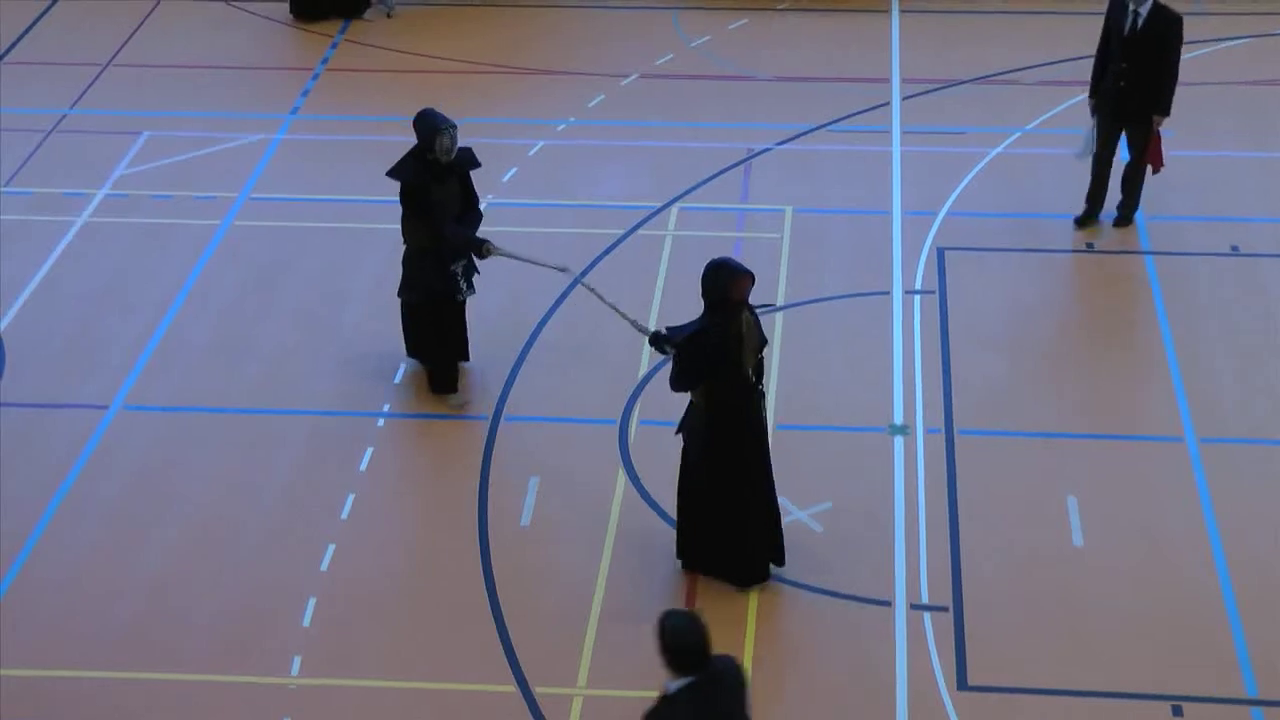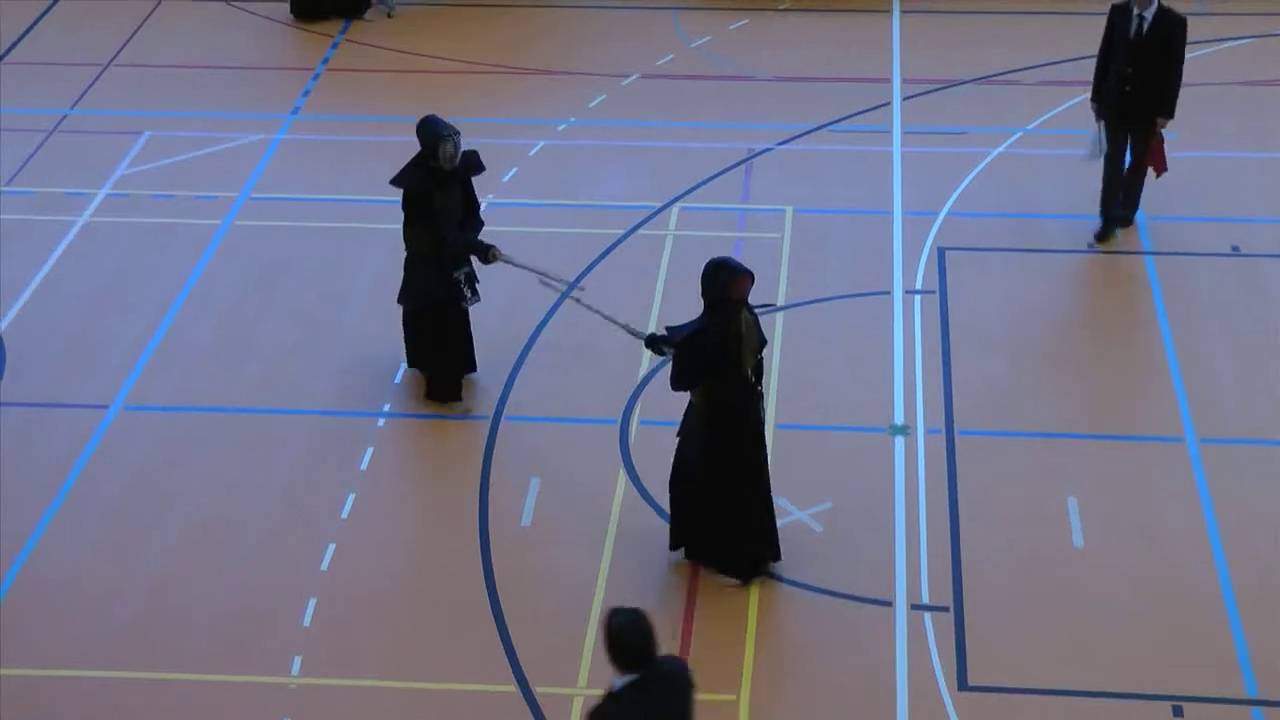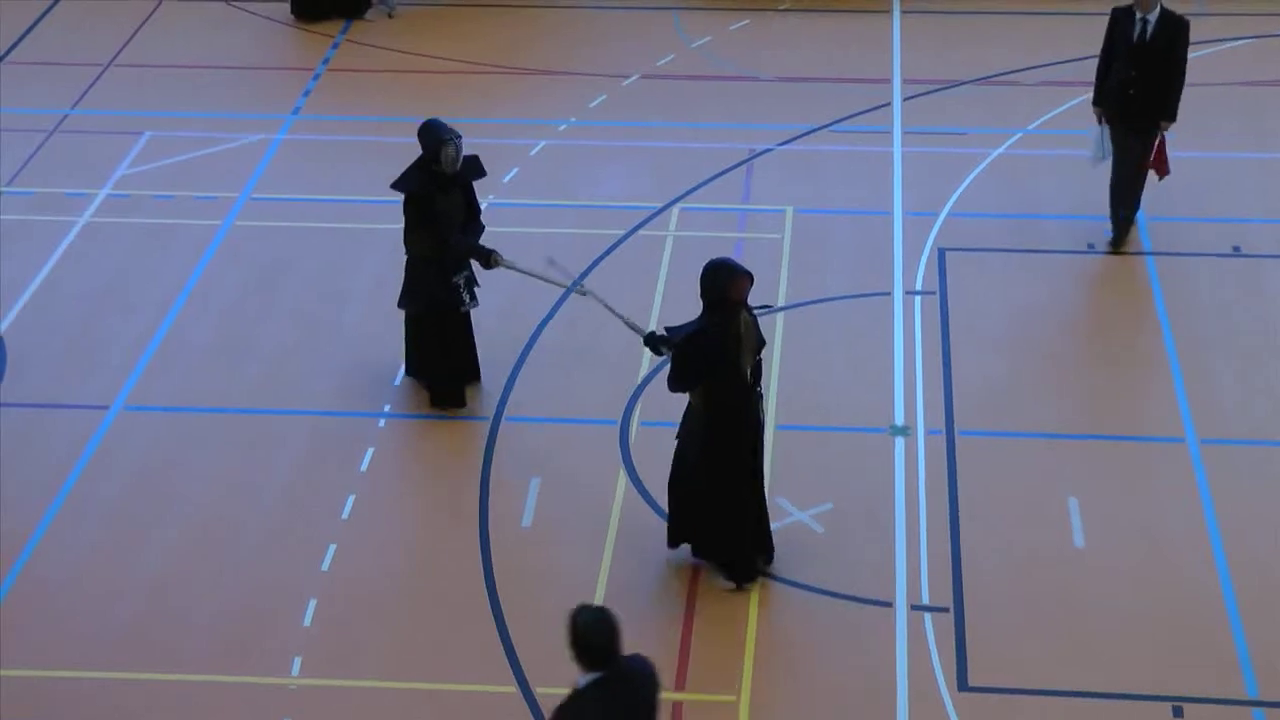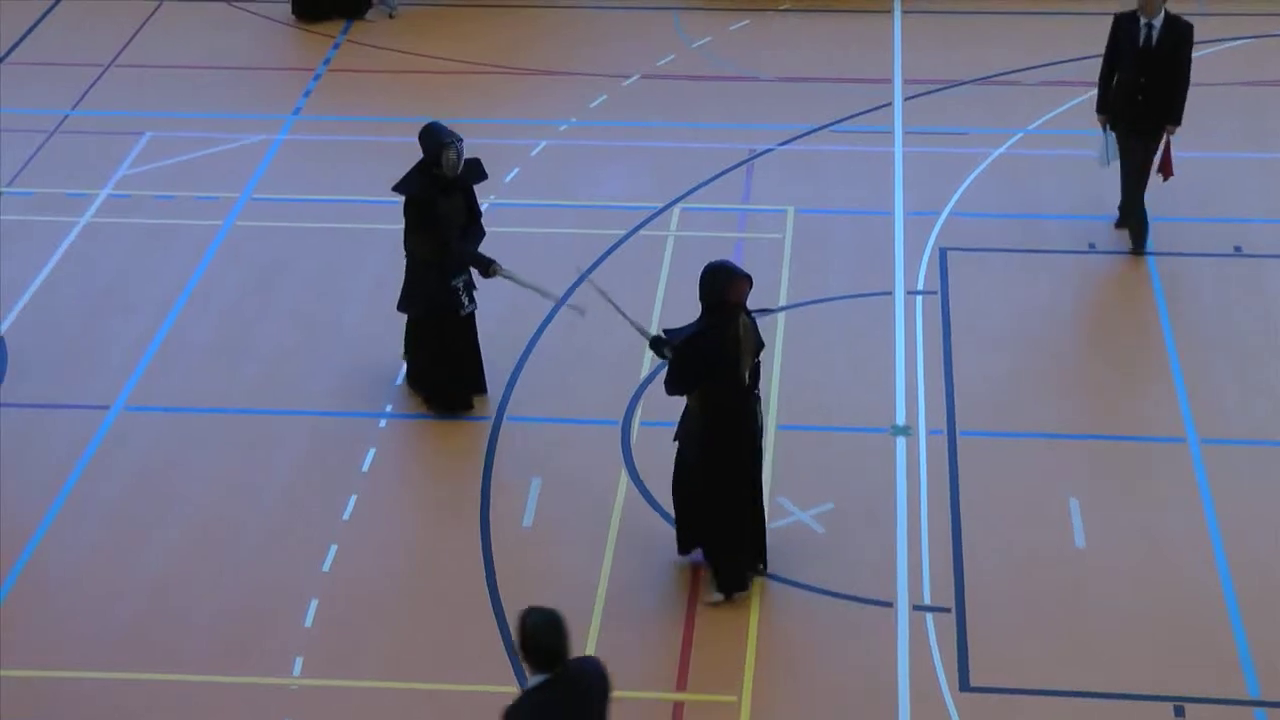
dt=0.1s
person 1, frame 1
left shoulder: (701, 335)
right shoulder: (746, 320)
left elbow: (680, 382)
left wrist: (672, 348)
right wrist: (676, 346)
left hip: (718, 422)
right hip: (746, 416)
left knee: (721, 490)
right knee: (748, 486)
left ankle: (742, 566)
right ankle: (752, 561)
person 1, frame 2
left shoulder: (701, 334)
right shoulder: (745, 320)
left elbow: (680, 381)
left wrist: (670, 349)
right wrist: (672, 345)
left hip: (717, 420)
right hip: (745, 415)
left knee: (721, 487)
right knee: (745, 484)
left ankle: (742, 561)
right ankle: (752, 556)
person 1, frame 3
left shoulder: (700, 335)
right shoulder: (744, 321)
left elbow: (678, 382)
left wrist: (671, 349)
right wrist: (671, 346)
left hip: (716, 421)
right hip: (744, 416)
left knee: (720, 489)
right knee: (742, 485)
left ankle: (740, 565)
right ankle: (749, 555)
person 1, frame 4
left shoulder: (699, 338)
right shoulder: (743, 325)
left elbow: (675, 386)
left wrist: (670, 352)
right wrist: (674, 350)
left hip: (714, 424)
right hip: (742, 419)
left knee: (718, 494)
right knee: (740, 489)
left ankle: (731, 576)
right ankle: (745, 560)
person 2, frame 1
left shoulder: (458, 166)
right shoulder: (414, 178)
left elbow: (472, 208)
right elbow: (435, 225)
left wrist: (463, 237)
right wrist: (474, 243)
left hip: (454, 251)
right hip: (426, 255)
left knee: (451, 310)
right knee: (436, 317)
left ankle: (444, 375)
right ankle: (445, 383)
person 2, frame 2
left shoulder: (460, 172)
right shoulder: (417, 186)
left elbow: (473, 215)
right elbow: (439, 232)
left wrist: (466, 243)
right wrist: (480, 249)
left hip: (454, 258)
right hip: (427, 262)
left knee: (454, 318)
right knee: (438, 324)
right ankle: (447, 390)
person 2, frame 3
left shoulder: (460, 177)
right shoulder: (419, 190)
left elbow: (474, 219)
right elbow: (442, 236)
left wrist: (467, 248)
right wrist: (483, 254)
left hip: (454, 261)
right hip: (428, 266)
left knee: (455, 322)
right knee: (438, 327)
right ankle: (447, 392)
person 2, frame 4
left shoulder: (461, 180)
right shoulder: (420, 194)
left elbow: (474, 223)
right elbow: (443, 240)
left wrist: (466, 254)
right wrist: (482, 262)
left hip: (454, 264)
right hip: (428, 269)
left knee: (459, 325)
right knee: (438, 330)
right ankle: (450, 397)
person 3, frame 1
left shoulder: (1169, 20)
left elbow: (1170, 68)
right elbow: (1103, 52)
left wrist: (1162, 110)
right wrist: (1094, 93)
left hip: (1144, 104)
right hip: (1111, 99)
left knee: (1138, 160)
right knee: (1103, 155)
left ankle: (1127, 210)
right ankle: (1092, 209)
person 3, frame 2
left shoulder: (1173, 22)
left elbow: (1174, 69)
right elbow: (1104, 55)
left wrist: (1166, 111)
right wrist: (1097, 95)
left hip: (1148, 106)
right hip: (1115, 101)
left knee: (1139, 162)
right knee: (1113, 161)
left ankle: (1127, 211)
right ankle: (1108, 219)
person 3, frame 3
left shoulder: (1177, 26)
left elbow: (1177, 73)
right elbow: (1105, 60)
left wrist: (1169, 114)
right wrist: (1098, 100)
left hip: (1151, 109)
right hip: (1119, 105)
left knee: (1139, 166)
right knee: (1122, 166)
left ankle: (1127, 213)
right ankle: (1120, 227)
person 3, frame 4
left shoulder: (1181, 29)
right shoulder: (1122, 21)
left elbow: (1182, 76)
right elbow: (1108, 65)
left wrist: (1174, 118)
right wrist: (1102, 106)
left hip: (1156, 113)
right hip: (1124, 110)
left knee: (1141, 169)
right knee: (1130, 170)
left ankle: (1128, 211)
right ankle: (1138, 232)
